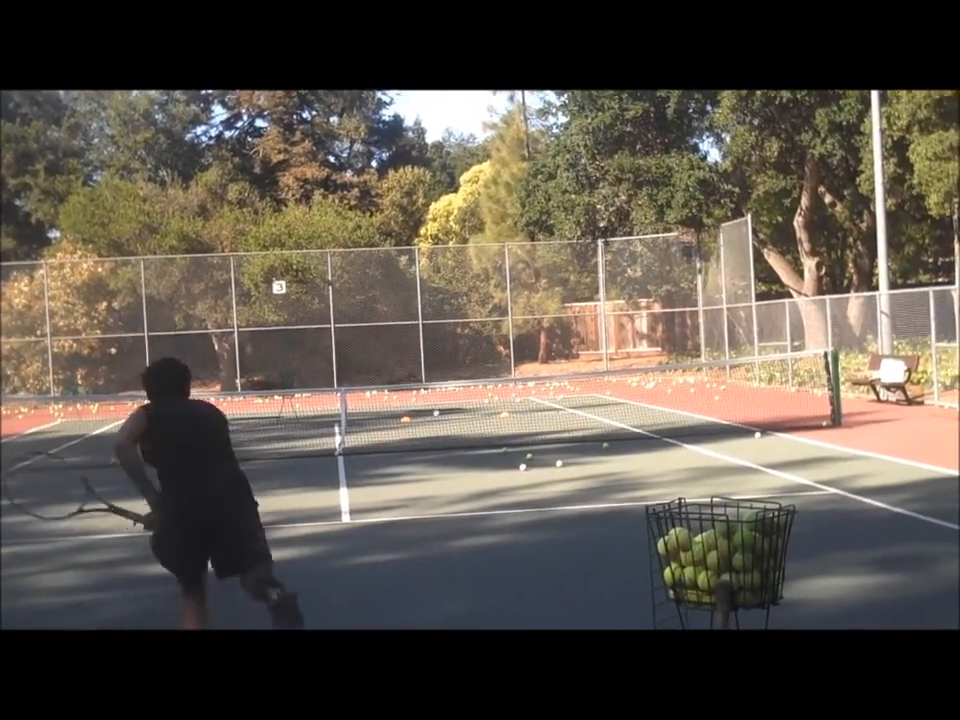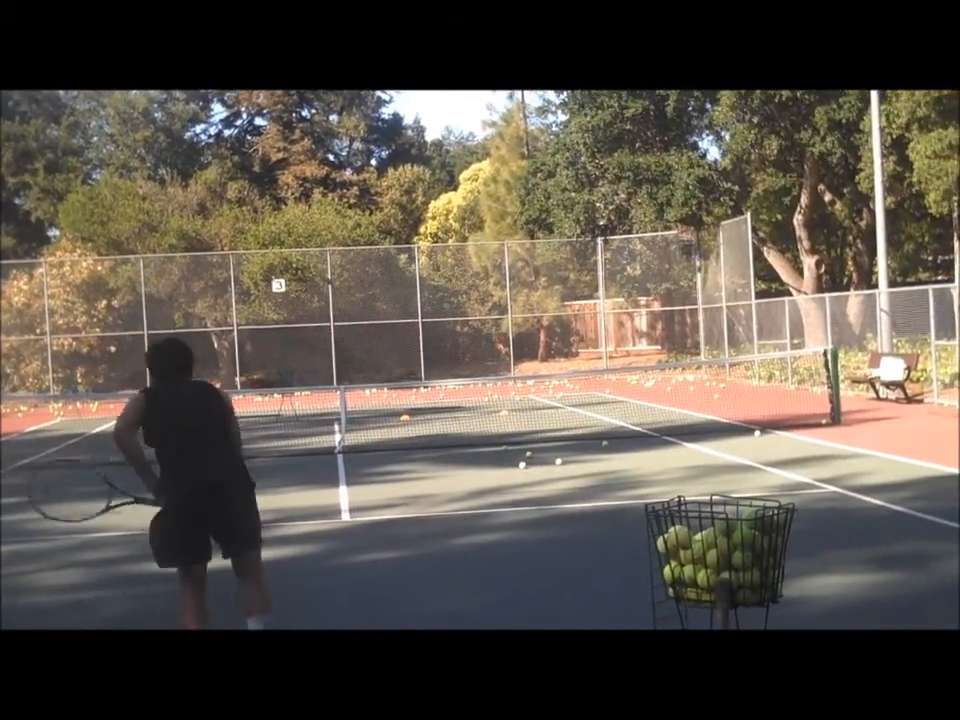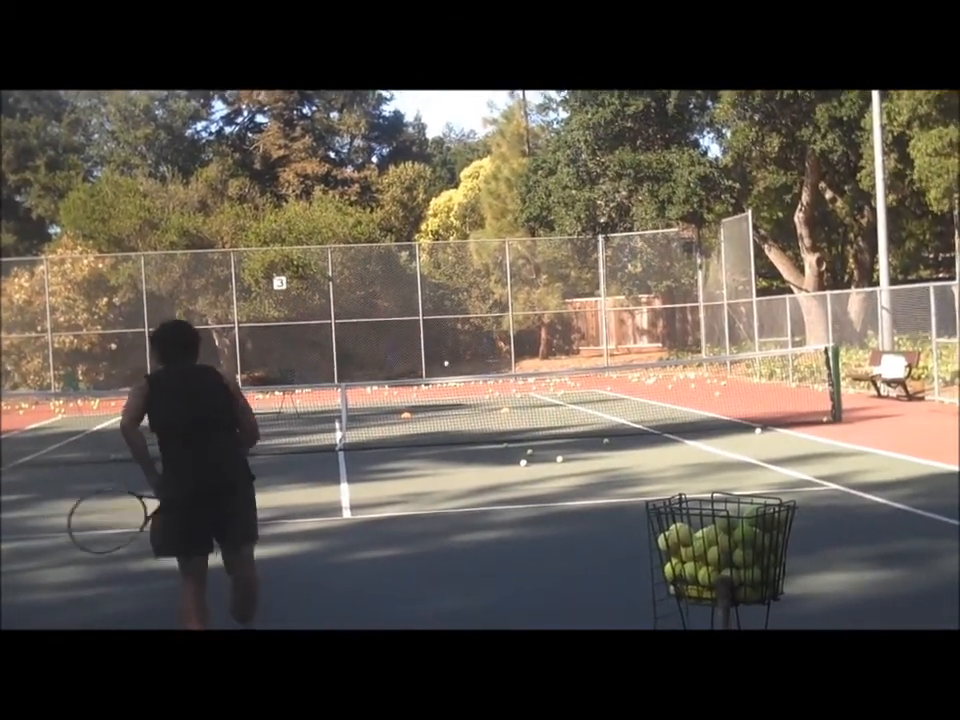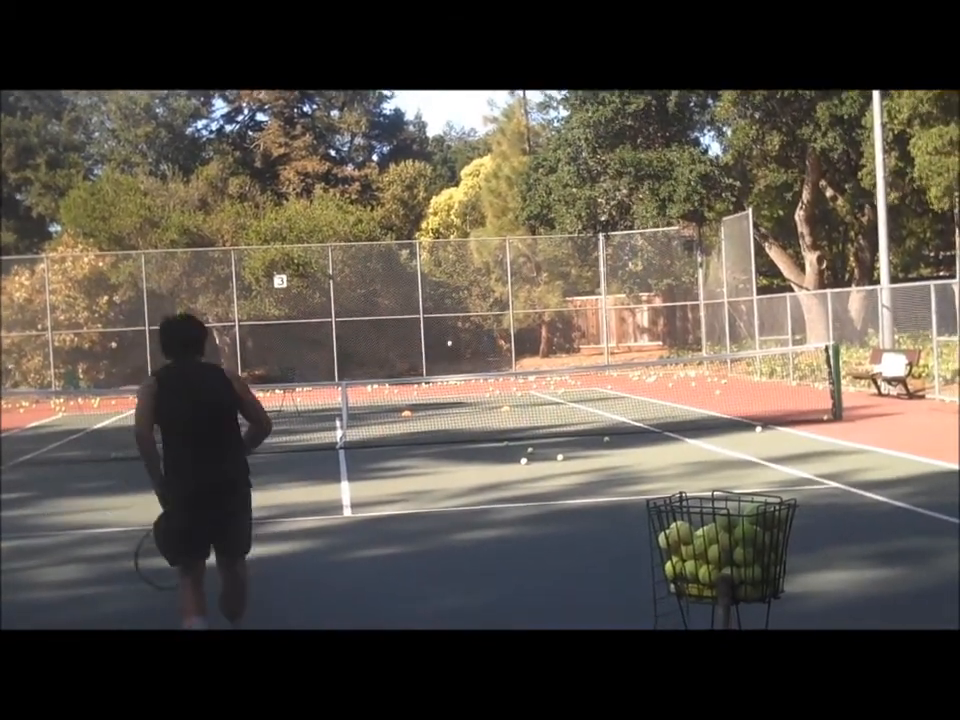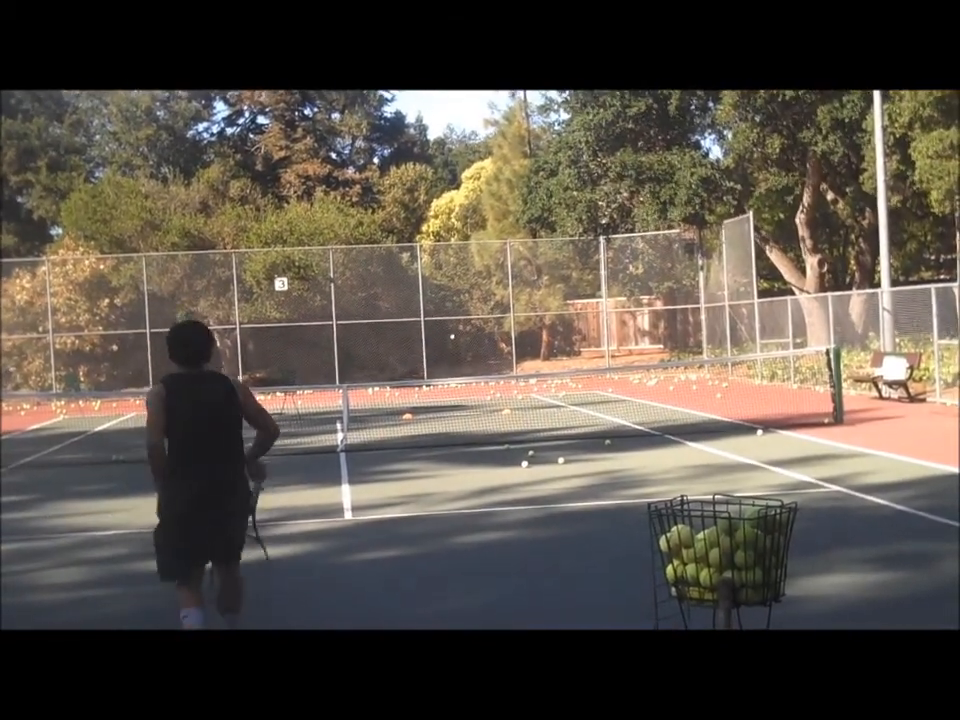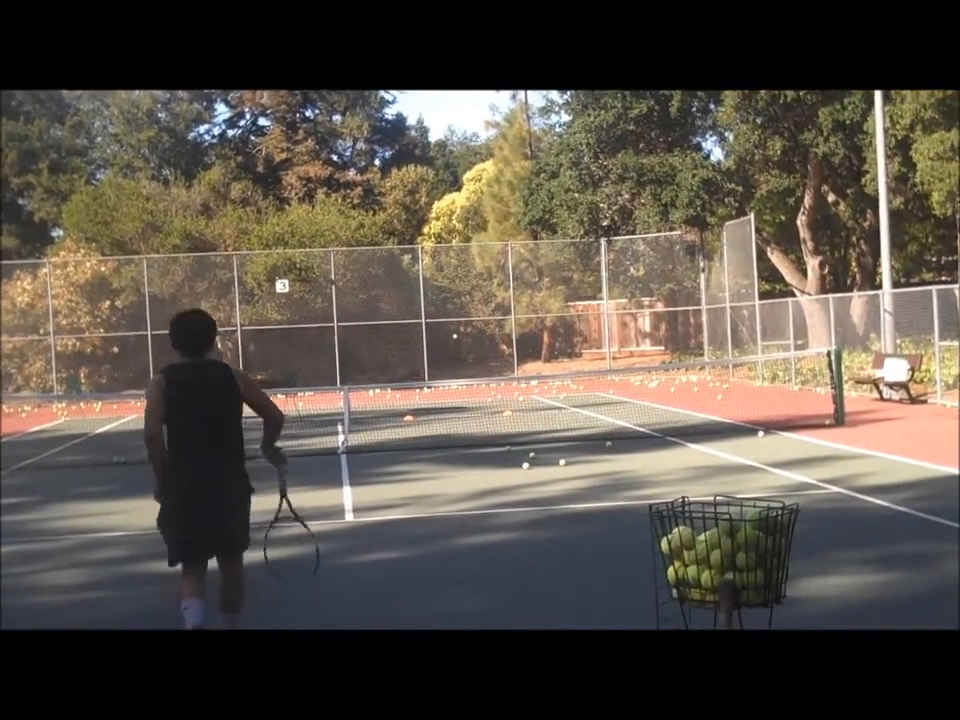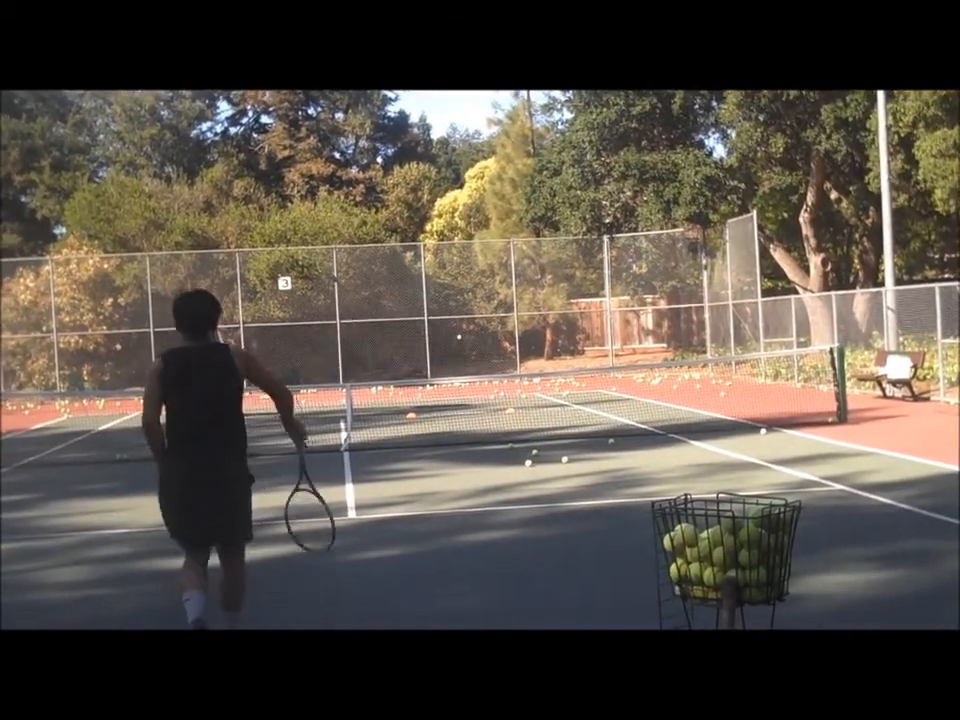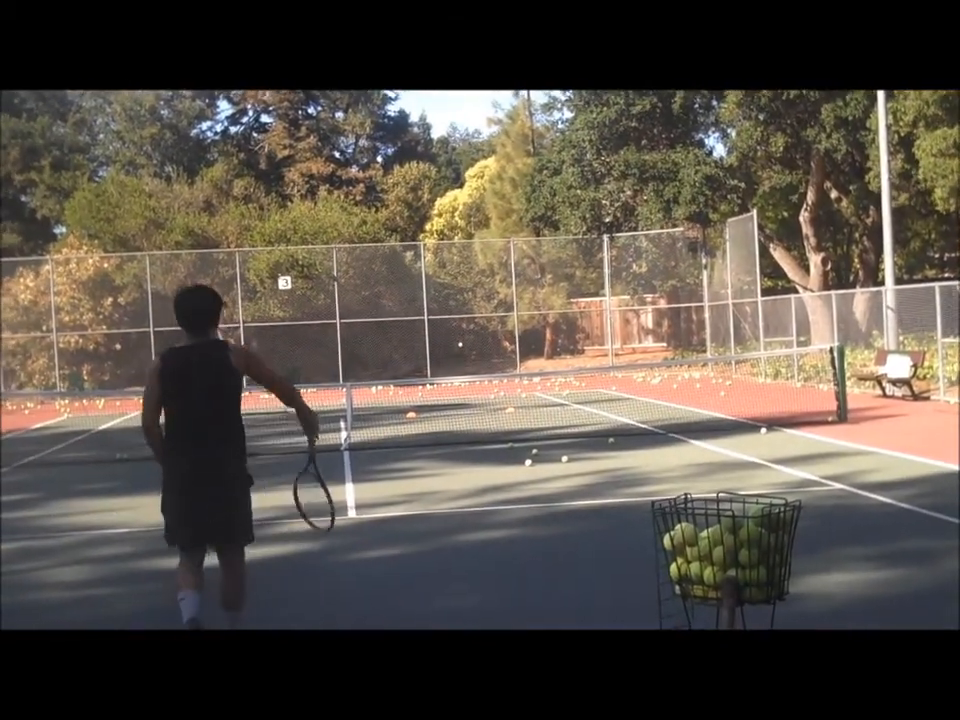
dt=0.1s
person 1, frame 1
left shoulder: (146, 416)
right shoulder: (212, 412)
left elbow: (122, 446)
left wrist: (153, 497)
left hip: (180, 508)
right hip: (232, 497)
left knee: (192, 593)
right knee: (255, 576)
right ankle: (271, 592)
person 1, frame 2
left shoulder: (143, 400)
right shoulder: (215, 396)
left elbow: (122, 431)
left wrist: (155, 482)
left hip: (182, 490)
right hip: (231, 482)
left knee: (191, 580)
right knee: (248, 567)
right ankle: (258, 631)
person 1, frame 3
left shoulder: (148, 386)
right shoulder: (221, 380)
left elbow: (128, 426)
right elbow: (250, 432)
left wrist: (154, 476)
left hip: (181, 484)
right hip: (232, 479)
left knee: (192, 573)
right knee: (241, 563)
right ankle: (245, 626)
person 1, frame 4
left shoulder: (155, 384)
right shoulder: (227, 378)
left elbow: (143, 431)
right elbow: (263, 424)
left wrist: (159, 482)
left hip: (184, 487)
right hip: (231, 483)
left knee: (190, 573)
right knee: (232, 565)
left ankle: (195, 626)
right ankle: (233, 626)
person 1, frame 5
left shoulder: (162, 391)
right shoulder: (232, 387)
left elbow: (155, 443)
right elbow: (269, 430)
left wrist: (164, 491)
right wrist: (252, 461)
left hip: (183, 495)
right hip: (231, 492)
left knee: (186, 578)
right knee: (228, 567)
left ankle: (193, 624)
right ankle: (230, 626)
person 1, frame 6
left shoulder: (162, 382)
right shoulder: (233, 376)
left elbow: (152, 435)
right elbow: (275, 417)
left wrist: (162, 482)
right wrist: (269, 448)
left hip: (183, 487)
right hip: (230, 484)
left knee: (192, 568)
right knee: (231, 564)
left ankle: (195, 622)
right ankle: (230, 628)
person 1, frame 7
left shoulder: (162, 366)
right shoulder: (235, 358)
left elbow: (149, 422)
right elbow: (281, 394)
left wrist: (165, 464)
right wrist: (291, 424)
left hip: (182, 475)
right hip: (229, 472)
left knee: (194, 555)
right knee: (232, 555)
left ankle: (195, 617)
right ankle: (232, 626)
person 1, frame 8
left shoulder: (162, 365)
right shoulder: (235, 355)
left elbow: (149, 423)
right elbow: (284, 389)
left wrist: (167, 464)
right wrist: (305, 413)
left hip: (182, 474)
right hip: (228, 471)
left knee: (189, 556)
right knee: (232, 555)
left ankle: (190, 618)
right ankle: (233, 626)
